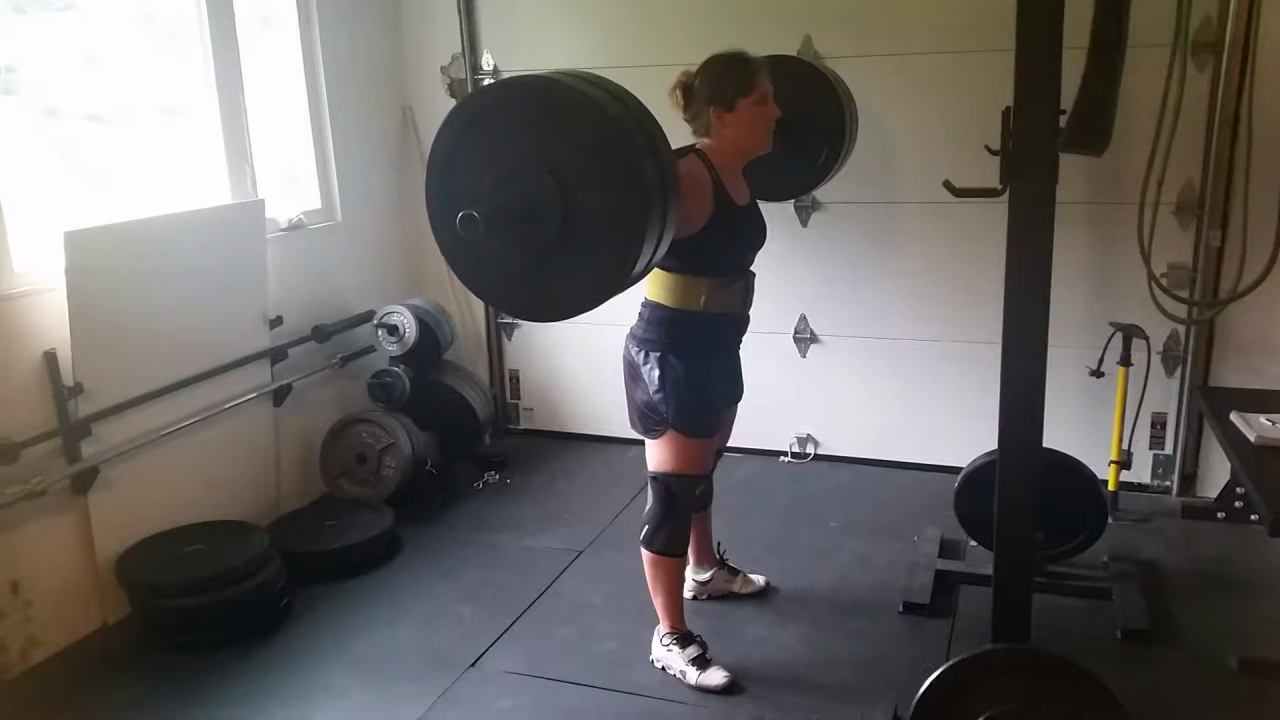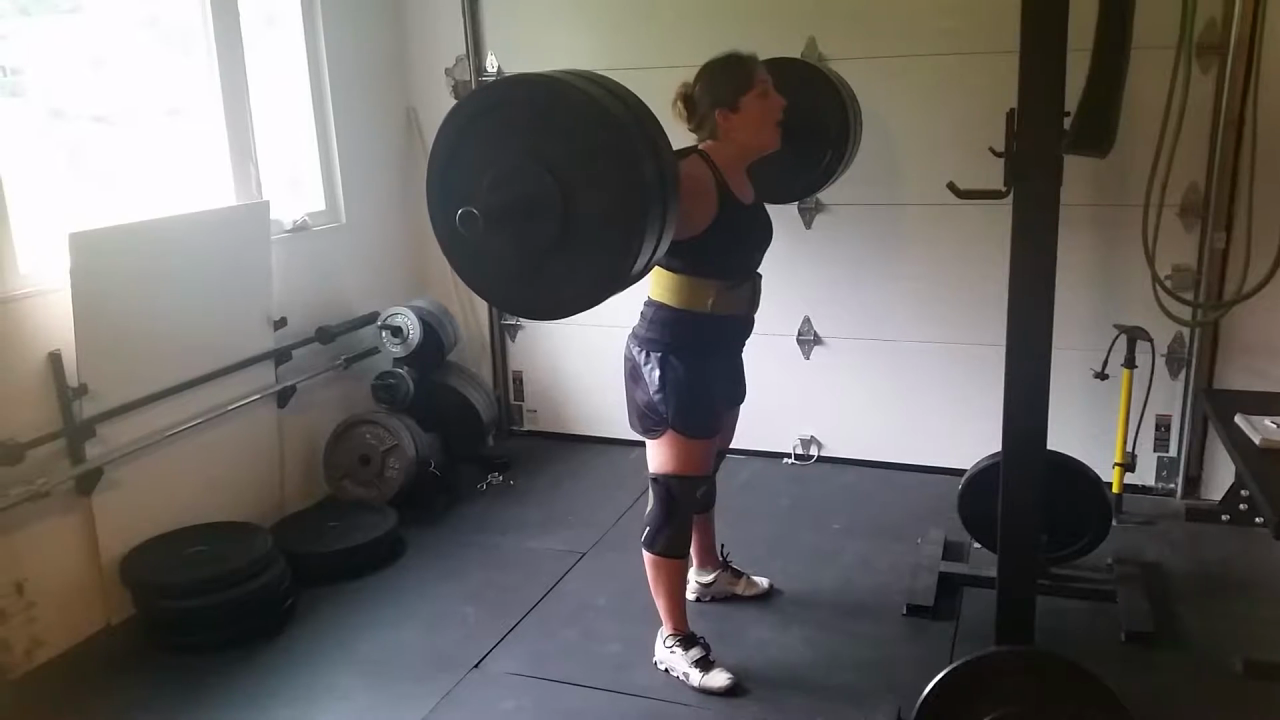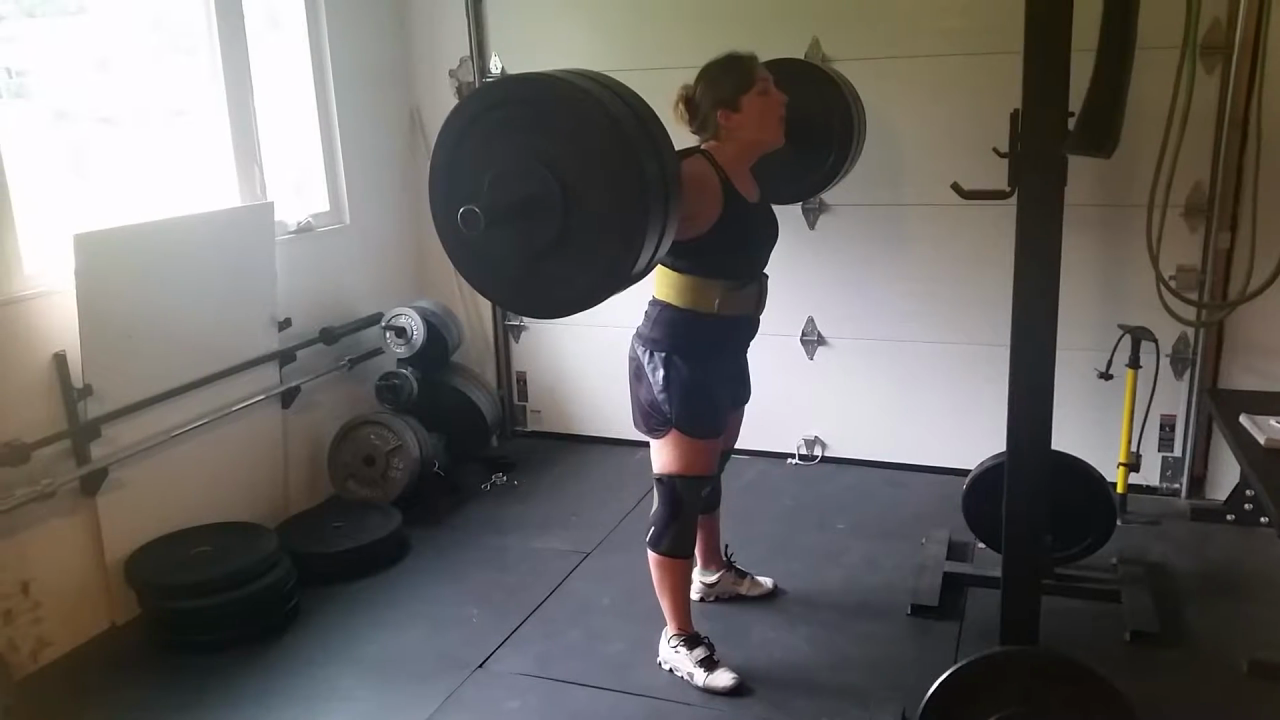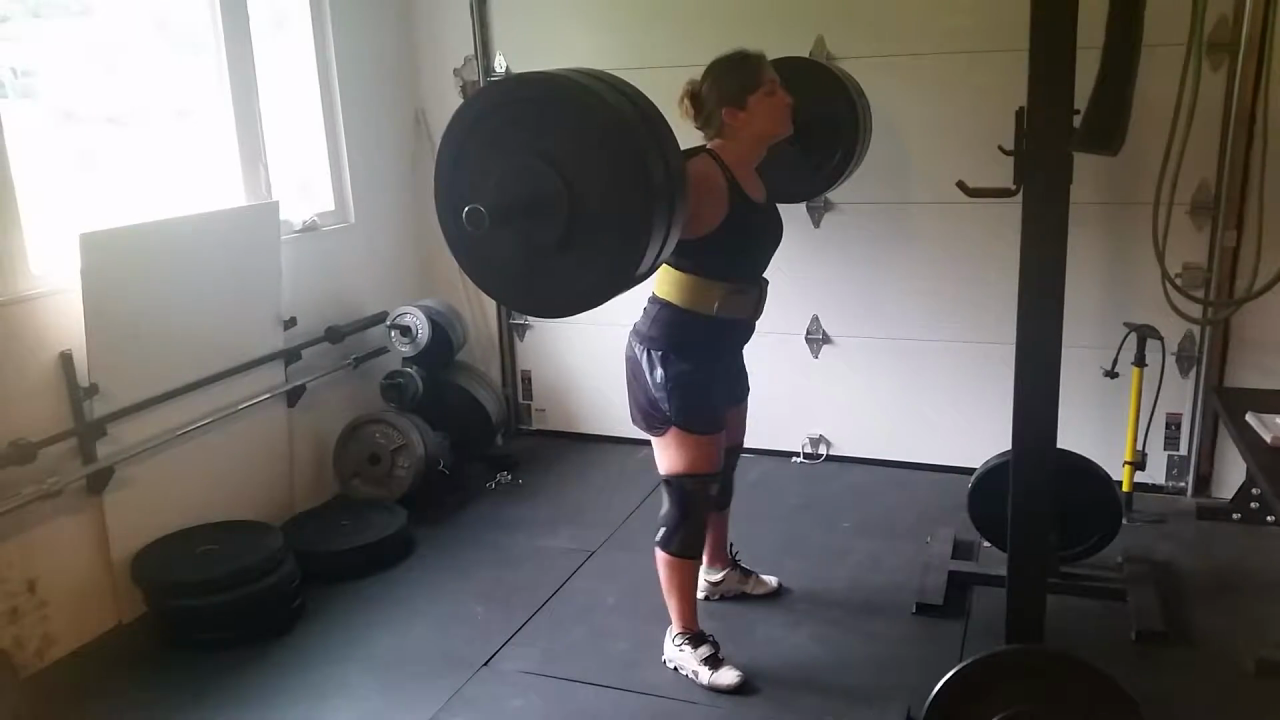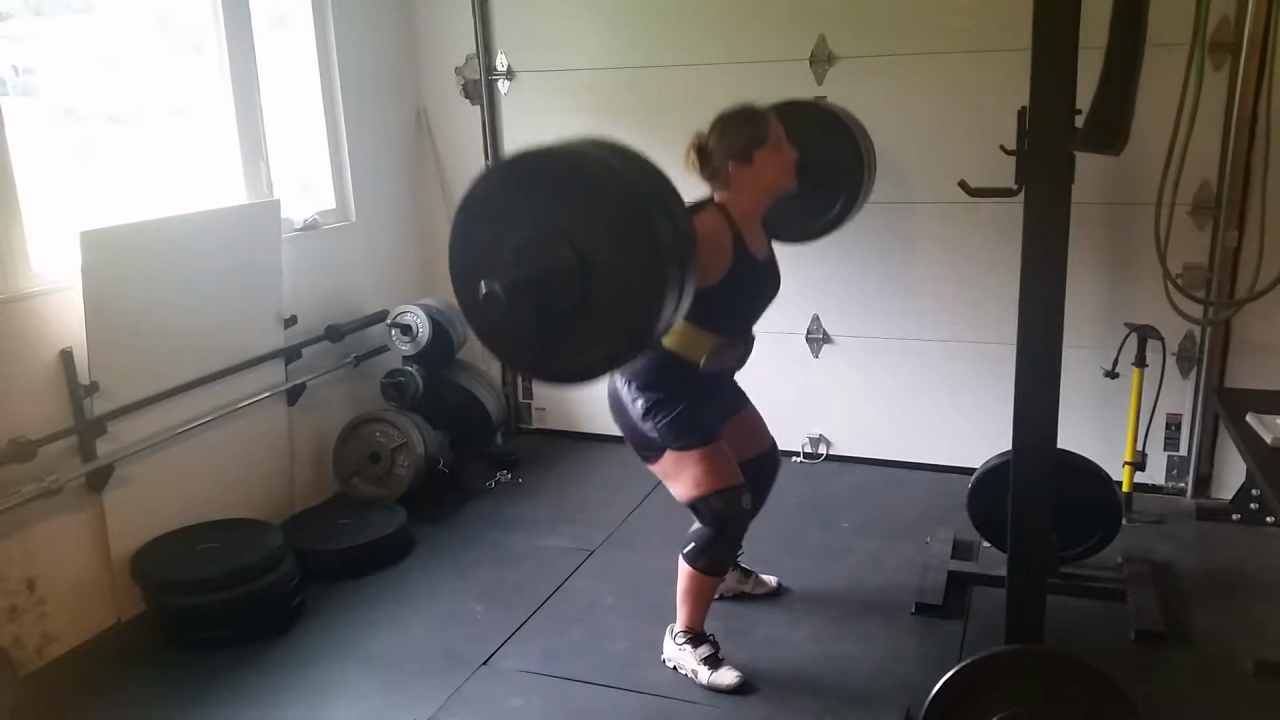
dt=0.3s
person 1, frame 1
left shoulder: (733, 174)
right shoulder: (685, 179)
left wrist: (767, 143)
left hip: (715, 347)
right hip: (670, 354)
left knee: (703, 471)
right knee: (674, 492)
left ankle: (707, 570)
right ankle: (672, 639)
person 1, frame 2
left shoulder: (737, 174)
right shoulder: (689, 180)
left hip: (718, 348)
right hip: (673, 354)
left knee: (706, 473)
right knee: (675, 495)
left ankle: (708, 570)
right ankle: (675, 641)
person 1, frame 3
left shoulder: (742, 174)
right shoulder: (693, 179)
left hip: (722, 348)
right hip: (676, 354)
left knee: (711, 471)
right knee: (679, 495)
left ankle: (713, 572)
right ankle: (679, 642)
person 1, frame 4
left shoulder: (749, 172)
right shoulder: (700, 177)
left hip: (718, 347)
right hip: (673, 353)
left knee: (722, 467)
right knee: (689, 494)
left ankle: (719, 569)
right ankle: (683, 640)
person 1, frame 5
left shoulder: (751, 223)
right shoulder: (706, 231)
left hip: (706, 381)
right hip: (655, 391)
left knee: (761, 467)
right knee: (726, 508)
left ankle: (725, 571)
right ankle: (684, 640)
